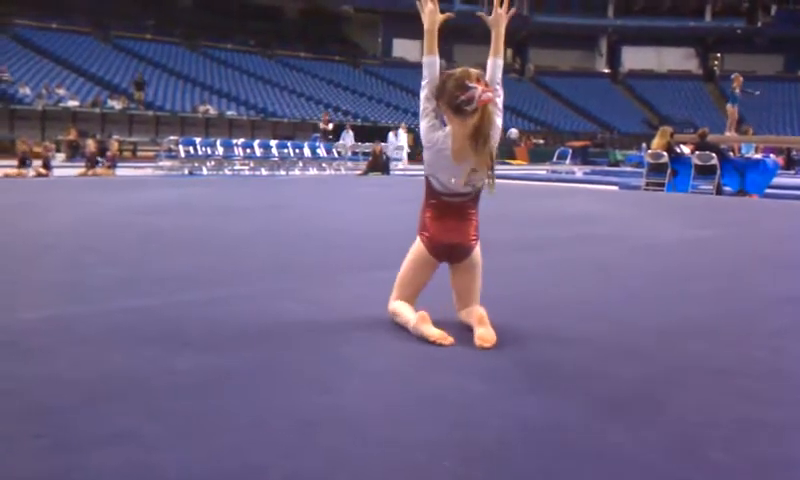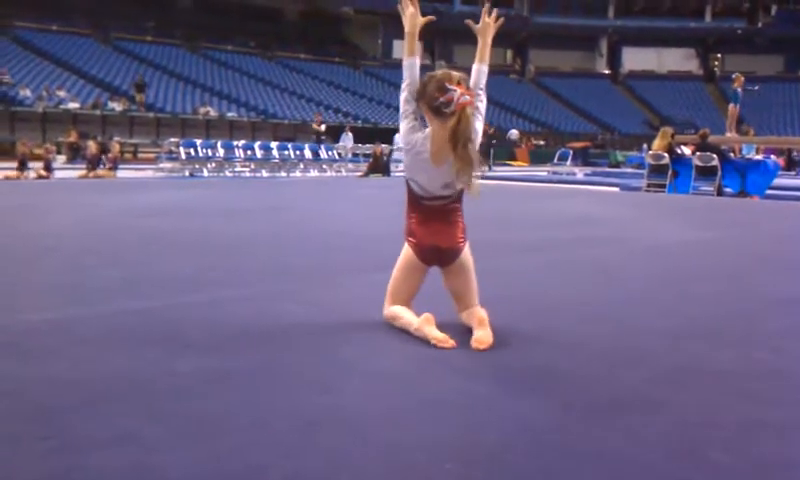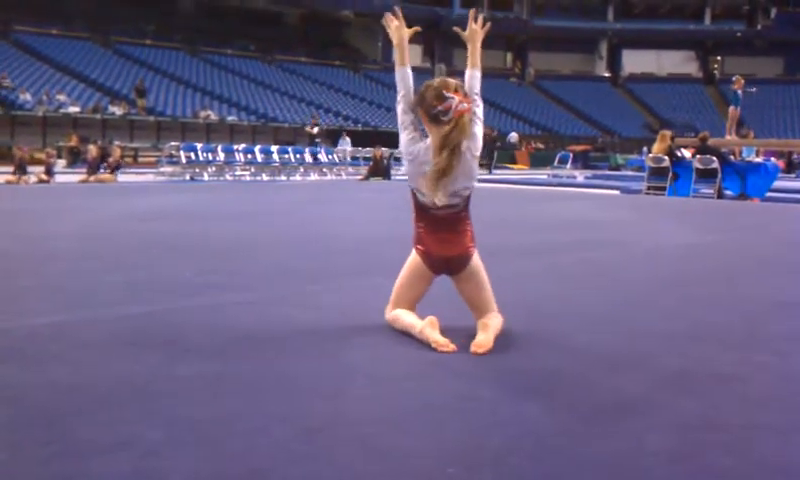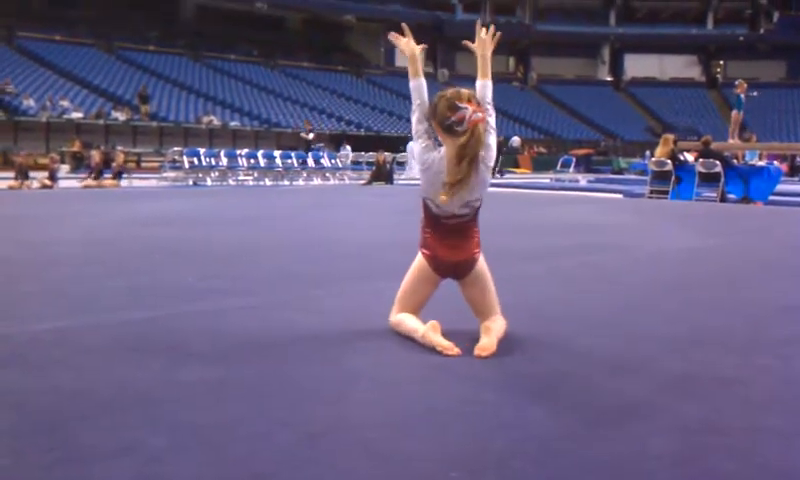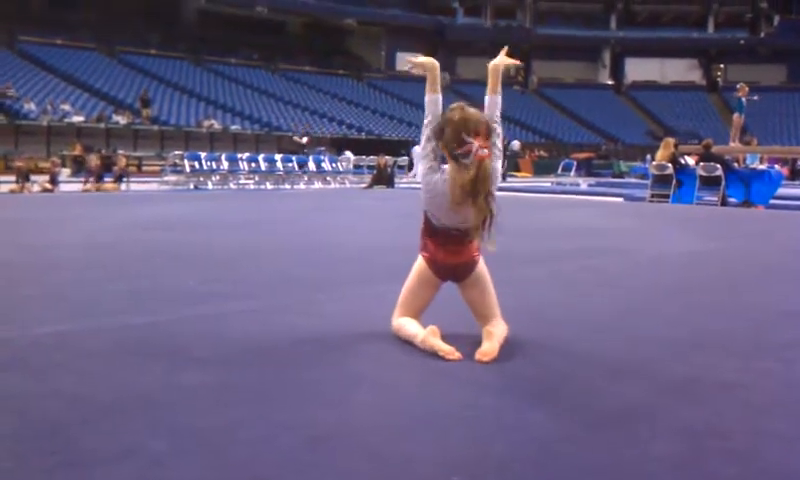
dt=0.2s
person 1, frame 1
left shoulder: (434, 138)
right shoulder: (489, 137)
left elbow: (427, 84)
right elbow: (495, 87)
left wrist: (431, 29)
right wrist: (498, 33)
left hip: (432, 234)
right hip: (467, 235)
left knee: (397, 303)
right knee: (468, 306)
left ankle: (417, 321)
right ankle: (479, 318)
person 1, frame 2
left shoulder: (412, 141)
right shoulder: (470, 140)
left elbow: (407, 88)
right elbow: (479, 91)
left wrist: (412, 32)
right wrist: (485, 40)
left hip: (419, 238)
right hip: (454, 237)
left knee: (393, 309)
right knee: (469, 309)
left ankle: (419, 324)
right ankle: (480, 321)
person 1, frame 3
left shoulder: (414, 151)
right shoulder: (471, 149)
left elbow: (403, 100)
right elbow: (475, 97)
left wrist: (400, 45)
right wrist: (474, 46)
left hip: (427, 247)
right hip: (462, 247)
left knee: (395, 312)
right knee: (492, 315)
left ankle: (422, 327)
right ankle: (487, 328)
person 1, frame 4
left shoulder: (428, 160)
right shoulder: (485, 158)
left elbow: (418, 108)
right elbow: (487, 106)
left wrist: (413, 60)
right wrist: (483, 56)
left hip: (434, 253)
right hip: (469, 254)
left knee: (399, 316)
right knee: (495, 318)
left ankle: (426, 333)
right ankle: (490, 331)
person 1, frame 5
left shoulder: (434, 180)
right shoulder: (489, 176)
left elbow: (431, 124)
right elbow: (494, 124)
left wrist: (433, 74)
right wrist: (495, 73)
left hip: (434, 256)
right hip: (469, 259)
left knee: (401, 320)
right knee: (496, 323)
left ankle: (424, 337)
right ankle: (492, 335)
